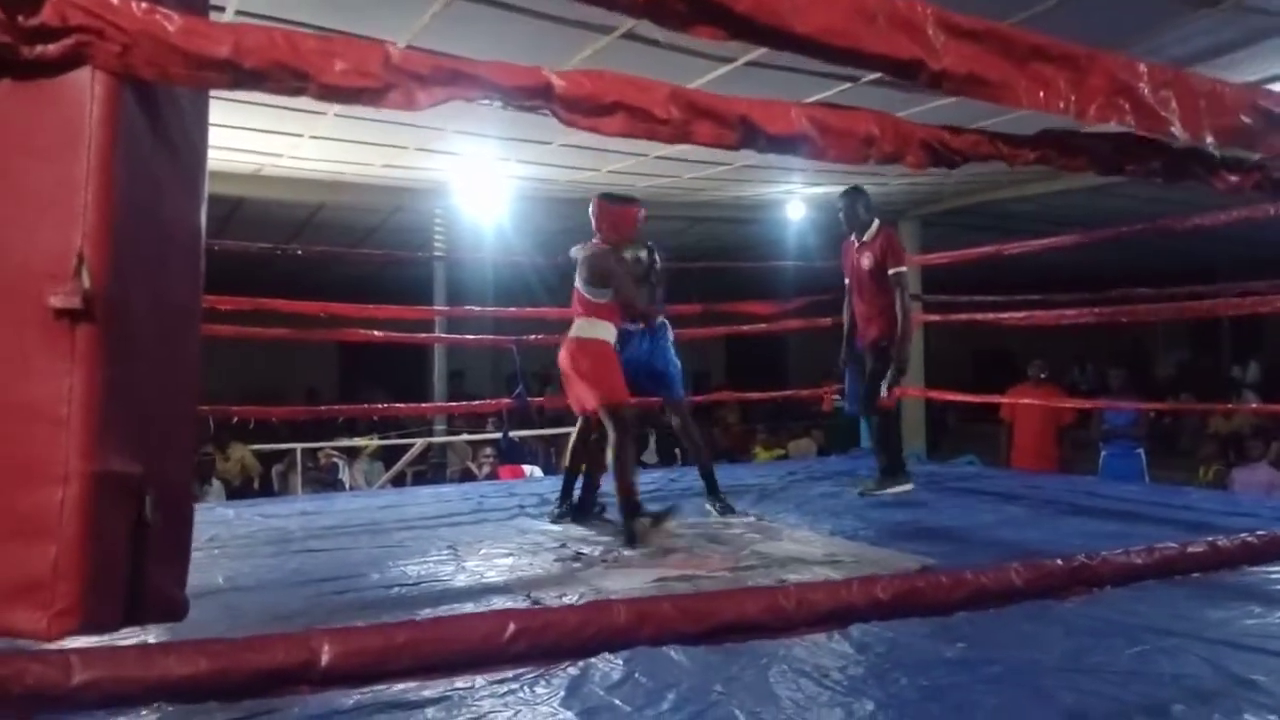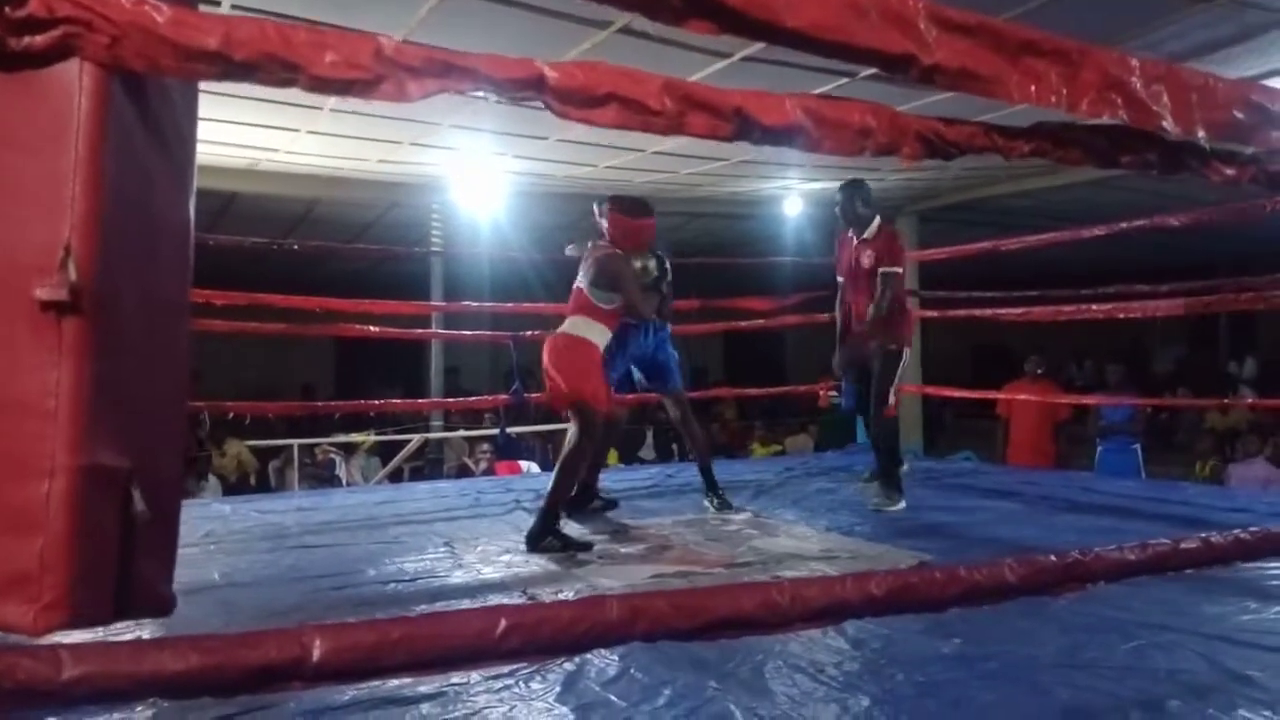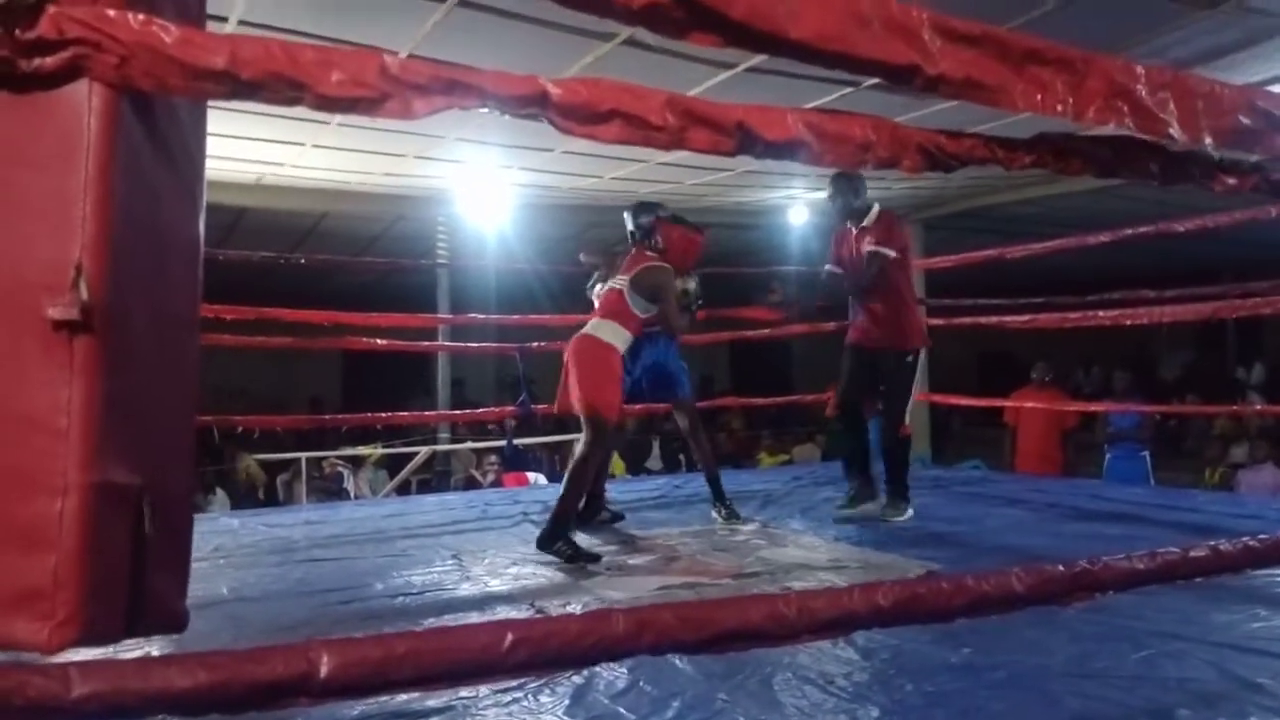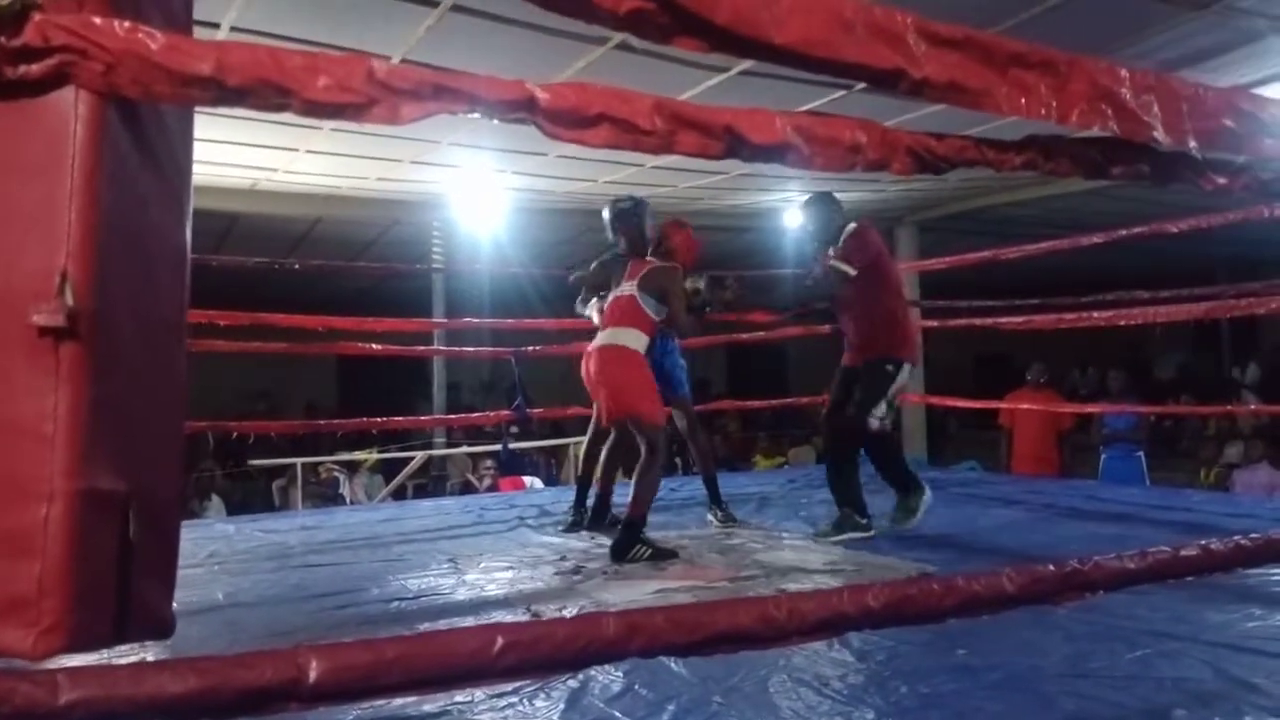
dt=0.3s
person 1, frame 1
left shoulder: (593, 253)
right shoulder: (608, 258)
right elbow: (637, 306)
left hip: (584, 348)
right hip: (590, 350)
left knee: (591, 426)
right knee: (623, 428)
right ankle: (632, 515)
person 1, frame 2
left shoulder: (600, 253)
right shoulder: (617, 262)
right elbow: (643, 312)
left hip: (574, 347)
right hip: (575, 349)
left knee: (595, 426)
right knee: (588, 433)
right ankle: (544, 528)
person 1, frame 3
left shoulder: (634, 259)
right shoulder: (661, 274)
right elbow: (673, 326)
right wrist: (685, 312)
left hip: (586, 347)
right hip: (598, 352)
left knee: (600, 433)
right knee: (599, 439)
left ankle: (580, 510)
right ankle: (555, 530)
person 1, frame 4
left shoulder: (625, 270)
right shoulder: (669, 273)
right elbow: (681, 327)
right wrist: (694, 311)
left hip: (597, 357)
right hip: (623, 359)
left knee: (622, 433)
right knee: (653, 446)
right ankle: (630, 537)
person 2, frame 1
left shoulder: (887, 239)
right shoulder: (849, 247)
left elbow: (901, 293)
left wrist: (902, 342)
right wrist: (846, 343)
left hip: (887, 337)
right hip: (864, 338)
left knee: (877, 397)
right knee: (871, 402)
left ankle: (893, 473)
right ankle: (891, 471)
person 2, frame 2
left shoulder: (888, 237)
right shoulder: (844, 243)
left elbow: (886, 295)
left wrist: (857, 341)
right wrist: (841, 346)
left hip: (889, 338)
right hip: (859, 340)
left knee: (882, 405)
right knee: (864, 406)
left ankle: (891, 486)
right ankle: (888, 463)
person 2, frame 3
left shoulder: (890, 226)
right shoulder: (841, 234)
left elbow: (864, 279)
right elbow: (833, 280)
left hip: (900, 338)
right hip: (863, 336)
left knee: (894, 418)
right knee: (847, 407)
left ankle: (898, 498)
right ankle: (862, 487)
person 2, frame 4
left shoulder: (861, 239)
right shoulder: (831, 252)
left hip: (891, 349)
right hip: (858, 353)
left knee: (862, 422)
right knee: (835, 427)
left ankle: (911, 490)
right ankle: (853, 514)
person 3, frame 1
left shoulder: (651, 257)
left elbow: (651, 307)
left wrist: (639, 274)
left hip: (653, 338)
right hip: (620, 339)
left knee: (681, 416)
left ankle: (713, 492)
right ankle: (568, 496)
person 3, frame 2
left shoulder: (657, 261)
left elbow: (662, 312)
left wrist: (651, 285)
left hip: (652, 335)
right hip: (618, 334)
left knee: (681, 410)
left ankle: (711, 488)
right ankle: (586, 490)
person 3, frame 3
left shoulder: (679, 274)
left elbow: (683, 323)
right elbow: (594, 289)
left wrist: (686, 303)
left hip: (661, 345)
right hip: (625, 344)
left knee: (690, 420)
left ankle: (720, 499)
right ankle: (592, 499)
person 3, frame 4
right shoulder: (618, 263)
right elbow: (584, 304)
left wrist: (692, 306)
right wrist: (599, 309)
left hip: (660, 344)
left knee: (688, 422)
right knee: (602, 424)
left ankle: (716, 503)
right ankle: (580, 506)
